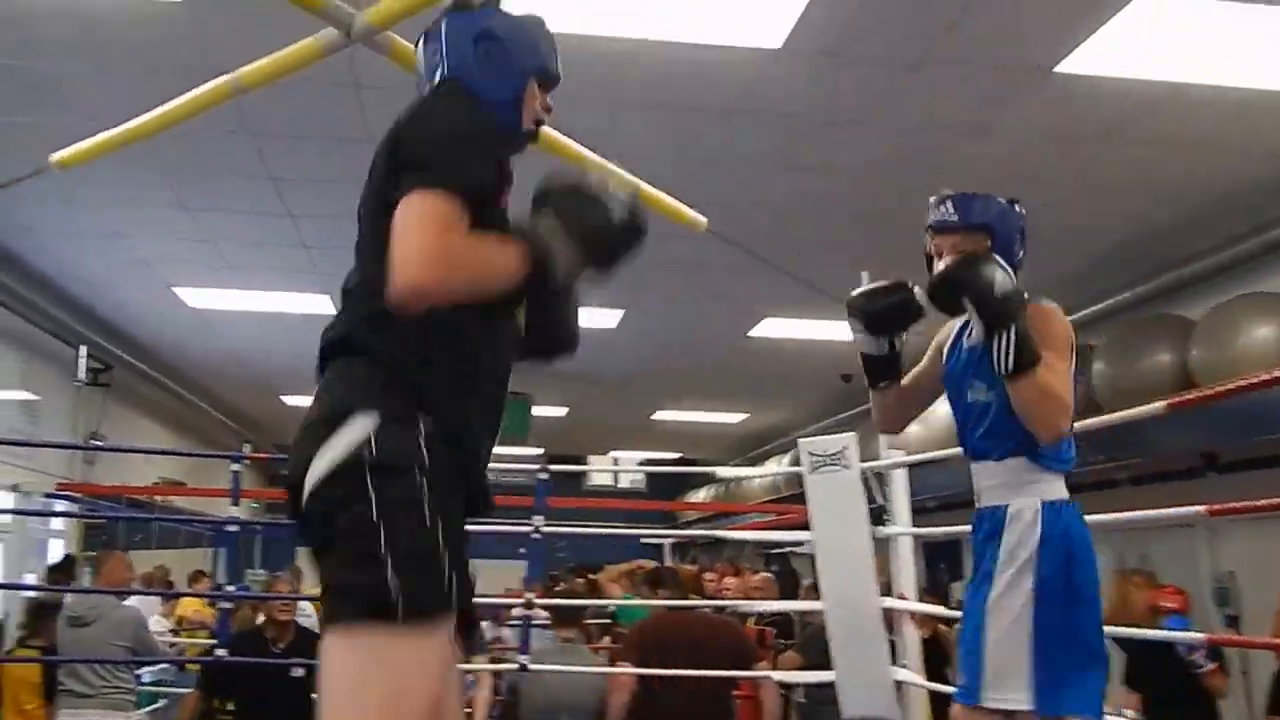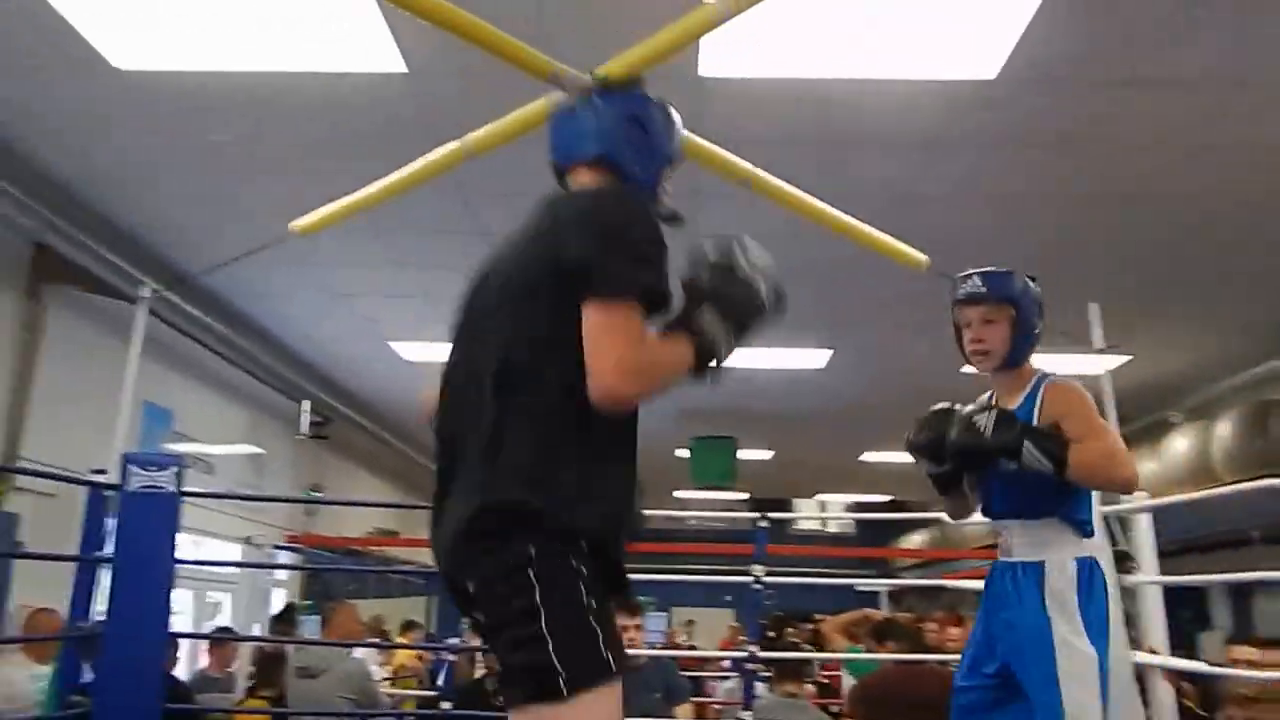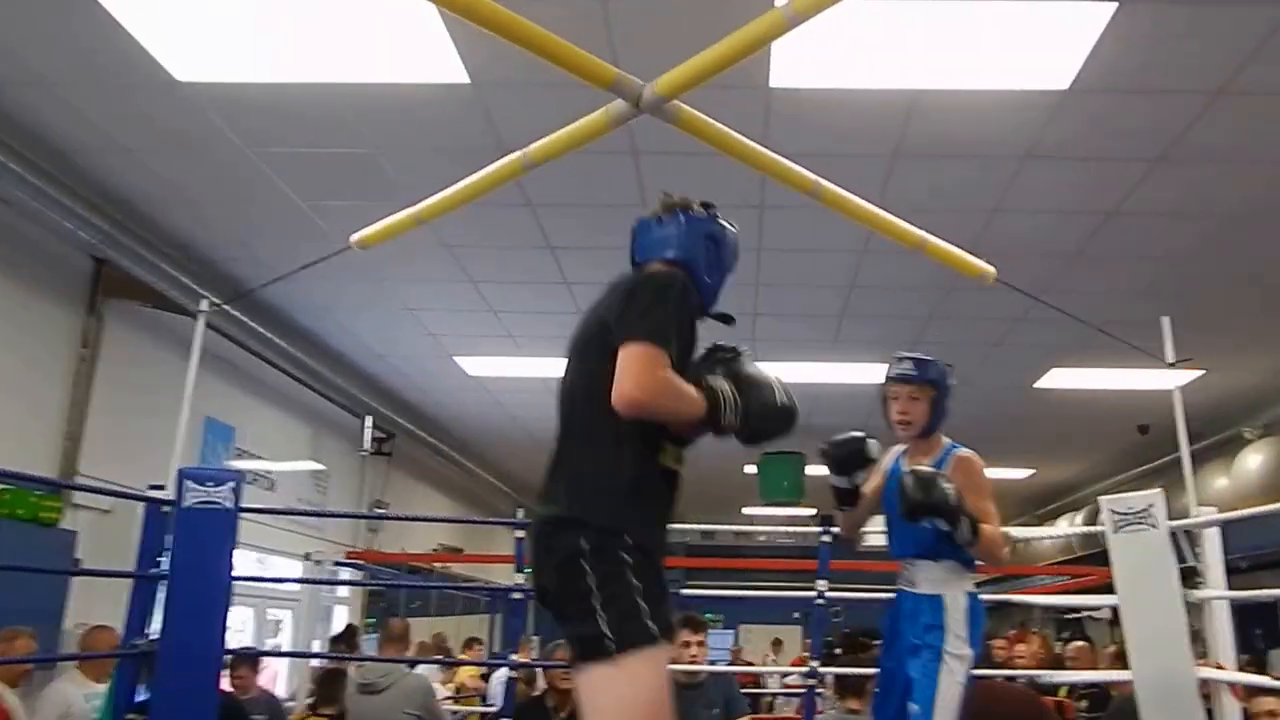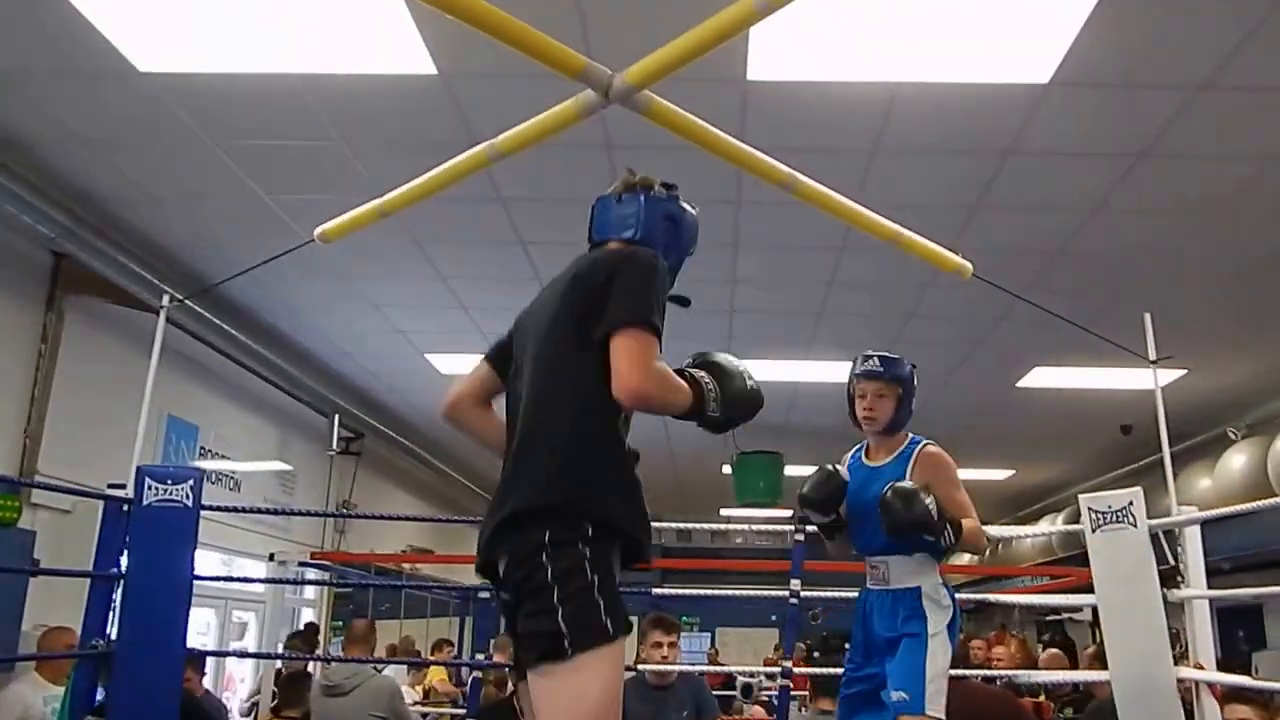
dt=0.5s
person 1, frame 1
right shoulder: (455, 128)
right elbow: (421, 274)
left wrist: (516, 318)
right wrist: (553, 241)
left hip: (403, 457)
right hip: (386, 455)
person 1, frame 2
left shoulder: (526, 244)
right shoulder: (614, 216)
left elbow: (442, 402)
right elbow: (616, 380)
right wrist: (710, 328)
left hip: (483, 526)
right hip: (537, 535)
person 1, frame 3
left shoulder: (621, 310)
right shoulder: (657, 287)
right elbow: (633, 394)
left wrist: (707, 405)
right wrist: (729, 399)
left hip: (607, 539)
right hip: (599, 541)
person 1, frame 4
left shoulder: (556, 294)
right shoulder: (634, 265)
left elbow: (460, 402)
right elbow: (634, 382)
right wrist: (707, 391)
left hip: (531, 527)
right hip: (564, 523)
person 2, frame 1
left shoulder: (1039, 319)
right shoulder: (954, 335)
left elbow: (1051, 424)
right elbow: (891, 418)
left wrist: (1002, 321)
right wrist: (876, 341)
left hip: (1032, 526)
right hip: (1001, 524)
person 2, frame 2
left shoulder: (1058, 395)
right shoulder: (980, 411)
left elbow: (1122, 473)
right elbow: (960, 508)
left wrist: (1021, 442)
right wrist: (943, 466)
left hip: (1061, 582)
right hip: (1007, 583)
person 2, frame 3
left shoulder: (961, 464)
right shoulder: (890, 461)
left elbow: (997, 551)
right elbow: (850, 528)
left wrist: (954, 515)
right wrist: (843, 478)
left hip: (946, 611)
right hip: (906, 607)
person 2, frame 4
left shoulder: (927, 459)
right shoulder: (850, 464)
left elbow: (977, 538)
right elbow: (842, 544)
left wrist: (933, 523)
right wrist: (822, 513)
left hip: (921, 605)
right hip: (873, 604)
